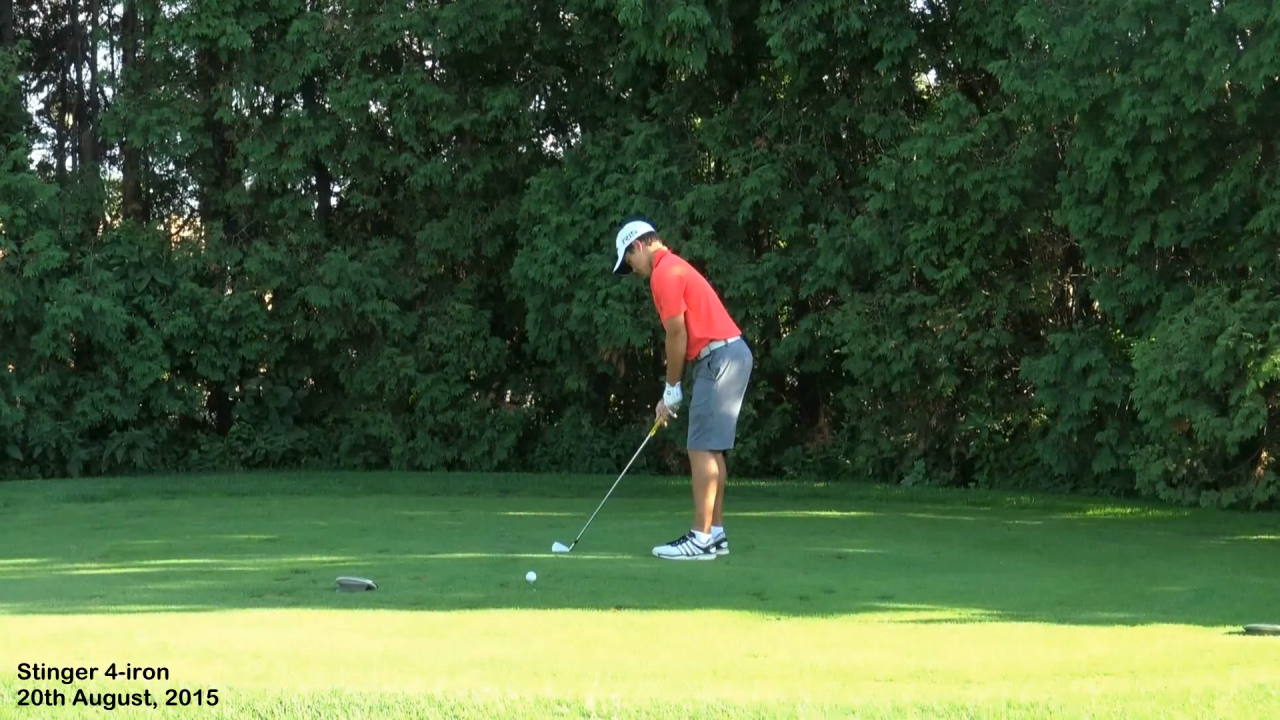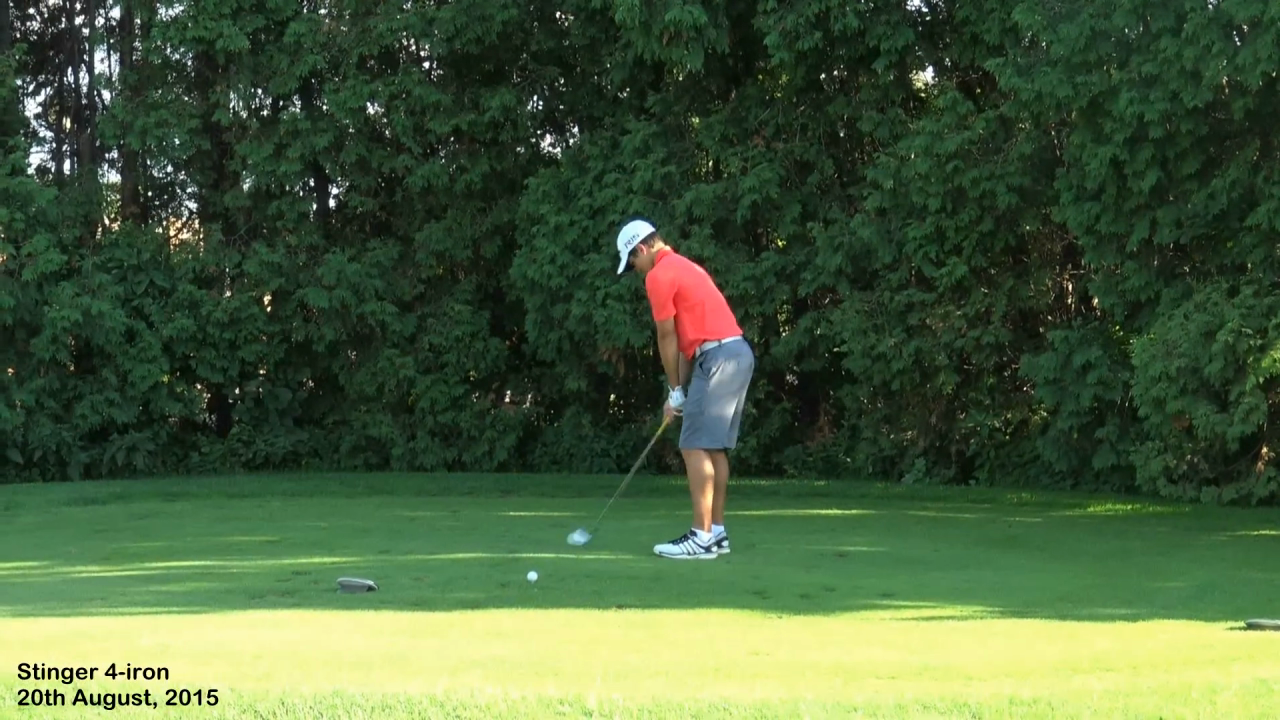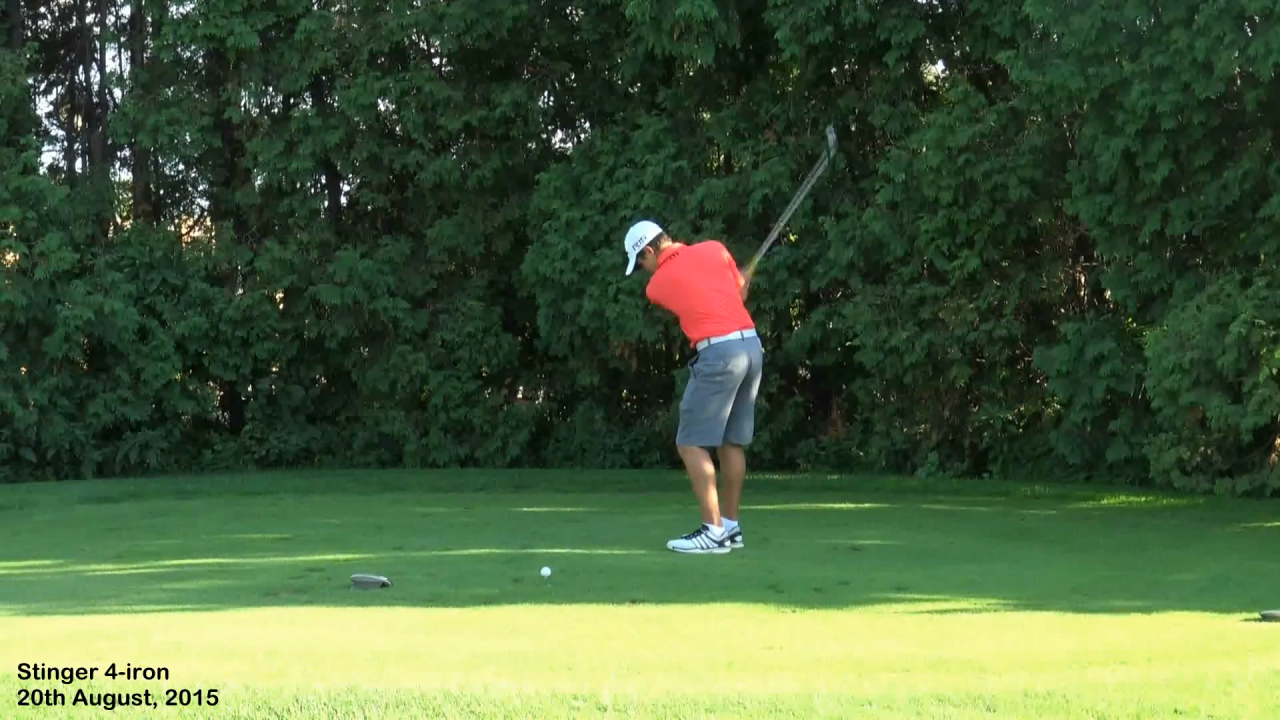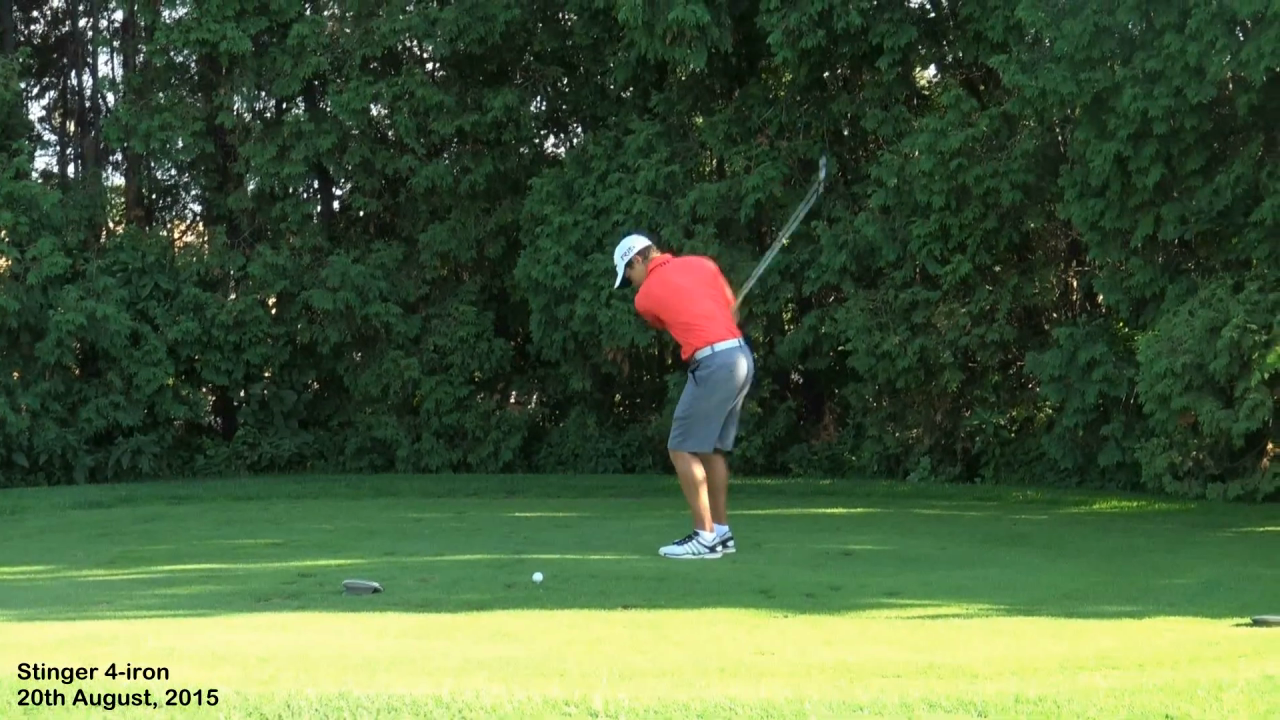
dt=0.4s
person 1, frame 1
left shoulder: (663, 272)
right shoulder: (674, 268)
left elbow: (677, 335)
right elbow: (685, 336)
left wrist: (671, 388)
right wrist: (669, 392)
left hip: (721, 359)
right hip: (728, 356)
left knee: (701, 449)
right knee: (711, 448)
left ankle: (700, 539)
right ankle: (714, 533)
person 1, frame 2
left shoulder: (658, 276)
right shoulder: (683, 266)
left elbow: (668, 338)
left wrist: (674, 390)
right wrist: (680, 386)
left hip: (718, 358)
right hip: (736, 353)
left knee: (695, 447)
right knee: (713, 448)
left ankle: (701, 537)
right ankle: (715, 531)
person 1, frame 3
left shoulder: (656, 287)
right shoulder: (713, 249)
right elbow: (741, 289)
left hip: (717, 355)
right hip: (751, 347)
left knee: (691, 444)
right knee: (731, 443)
left ankle: (714, 532)
right ankle: (729, 525)
person 1, frame 4
left shoulder: (645, 296)
right shoulder: (700, 264)
left hip: (714, 363)
right hip: (740, 356)
left knee: (682, 450)
right knee: (709, 449)
left ankle: (706, 537)
right ankle: (720, 531)
